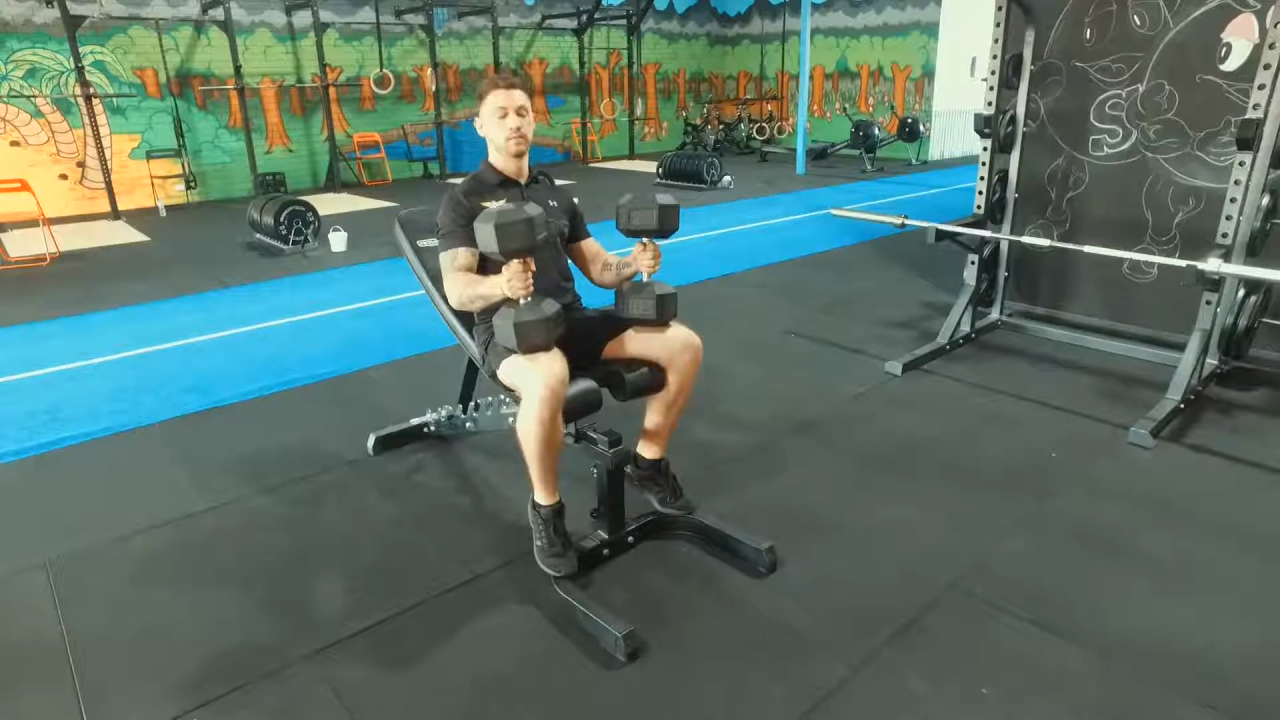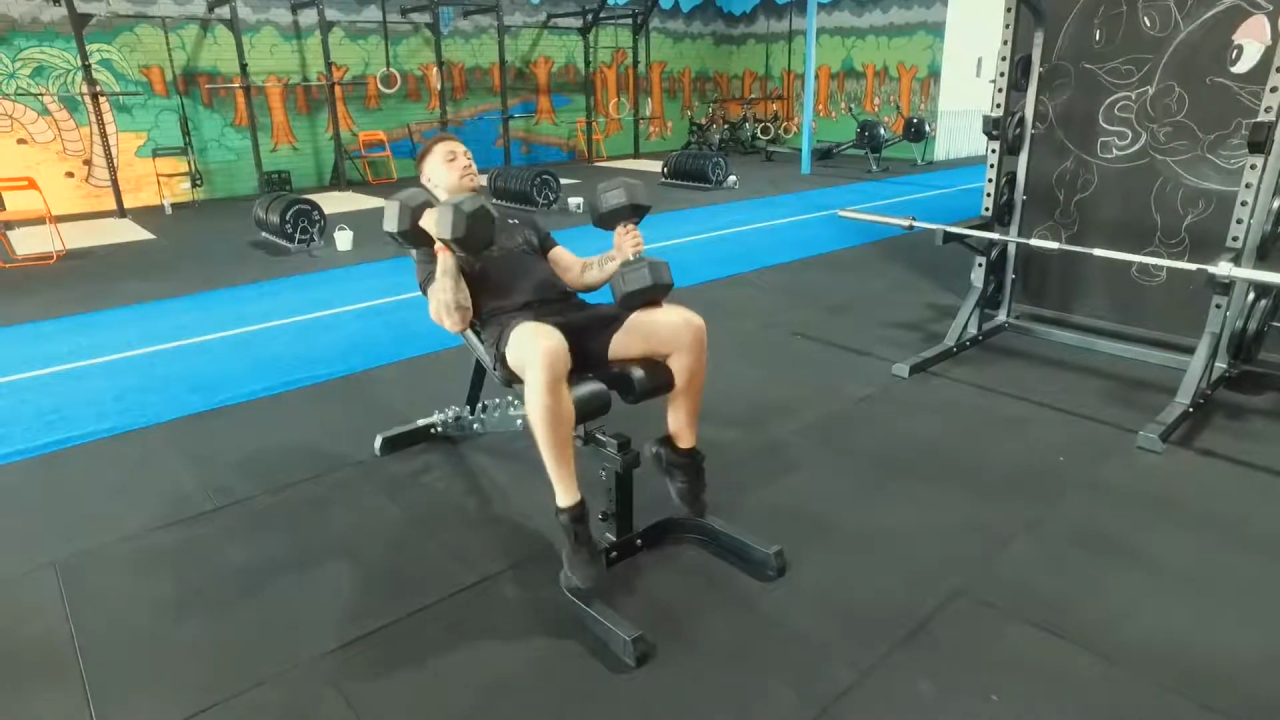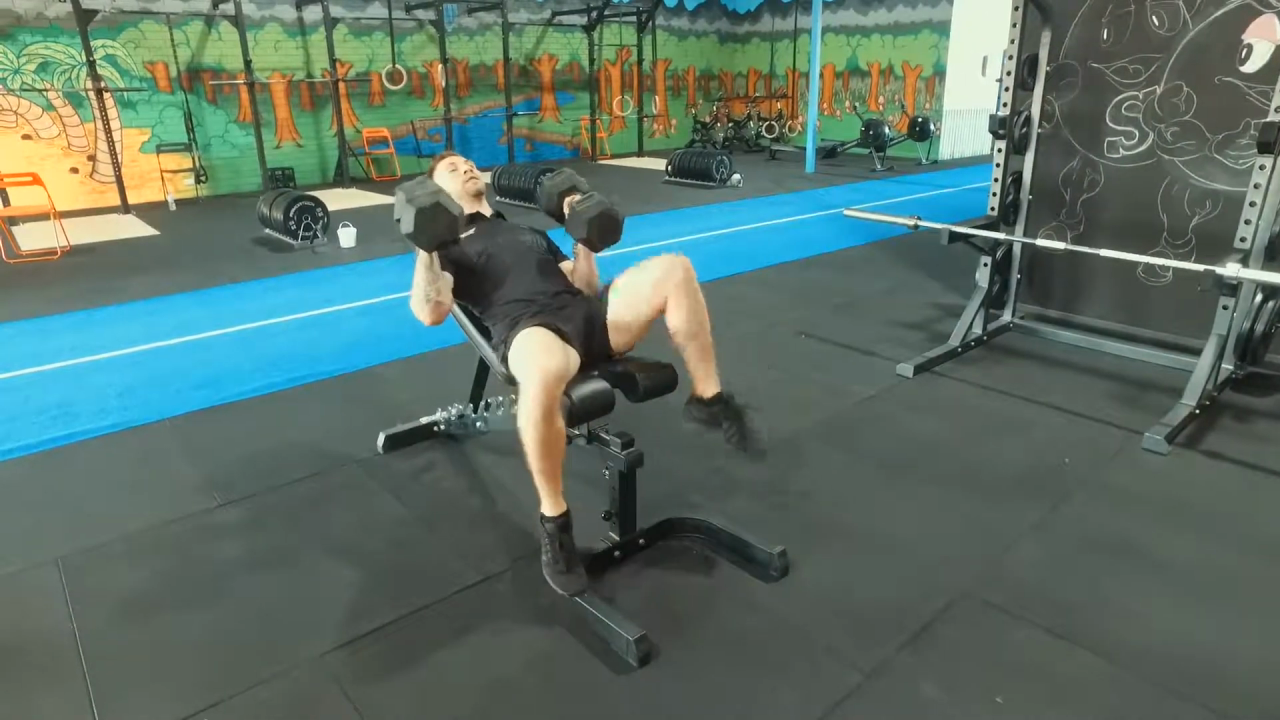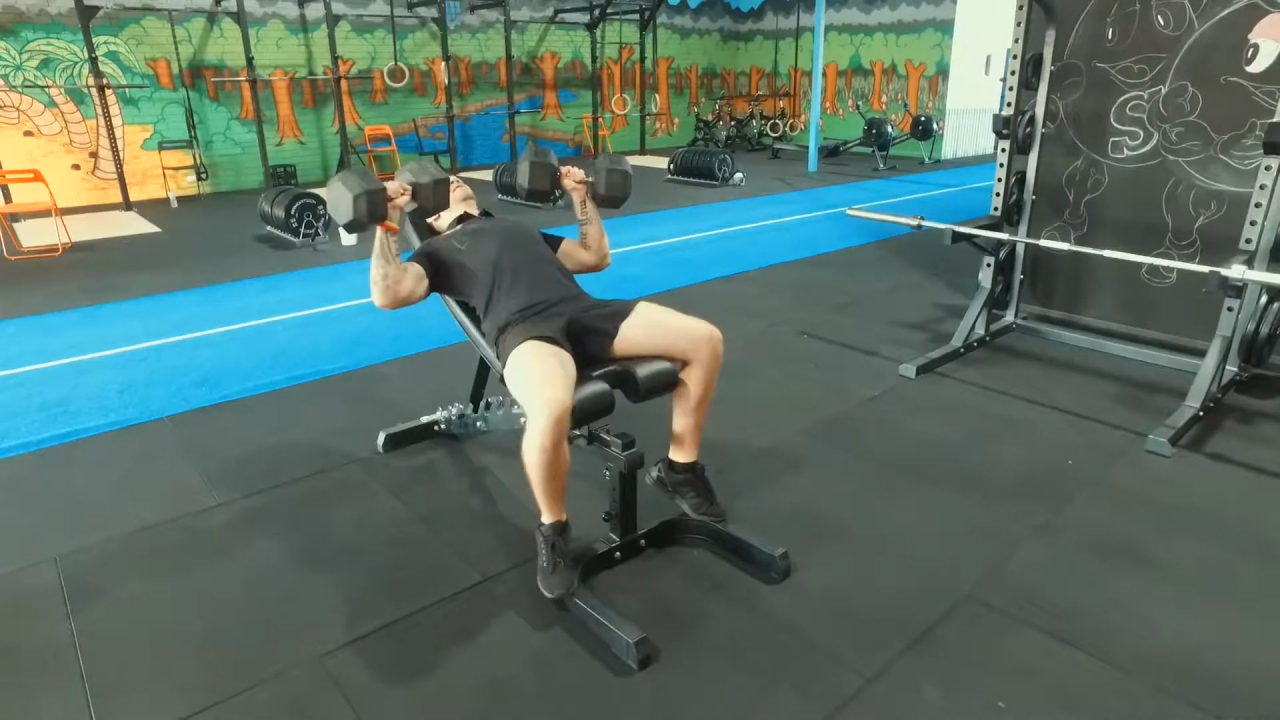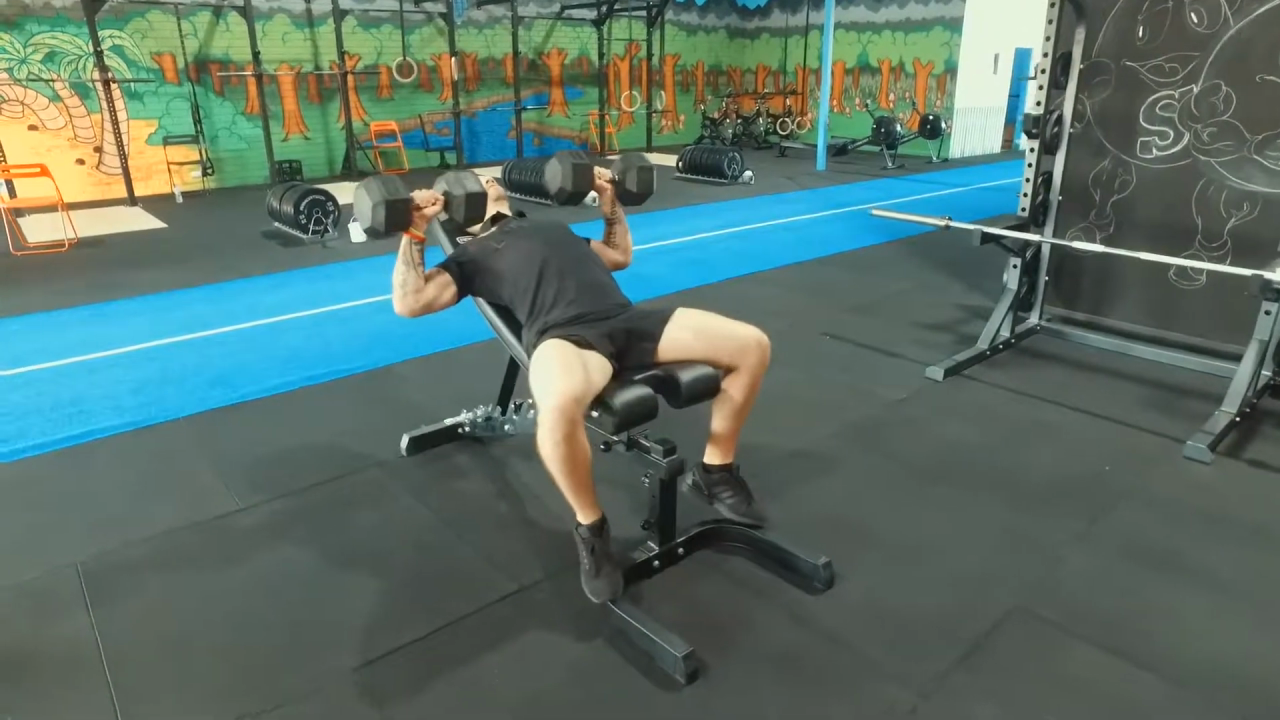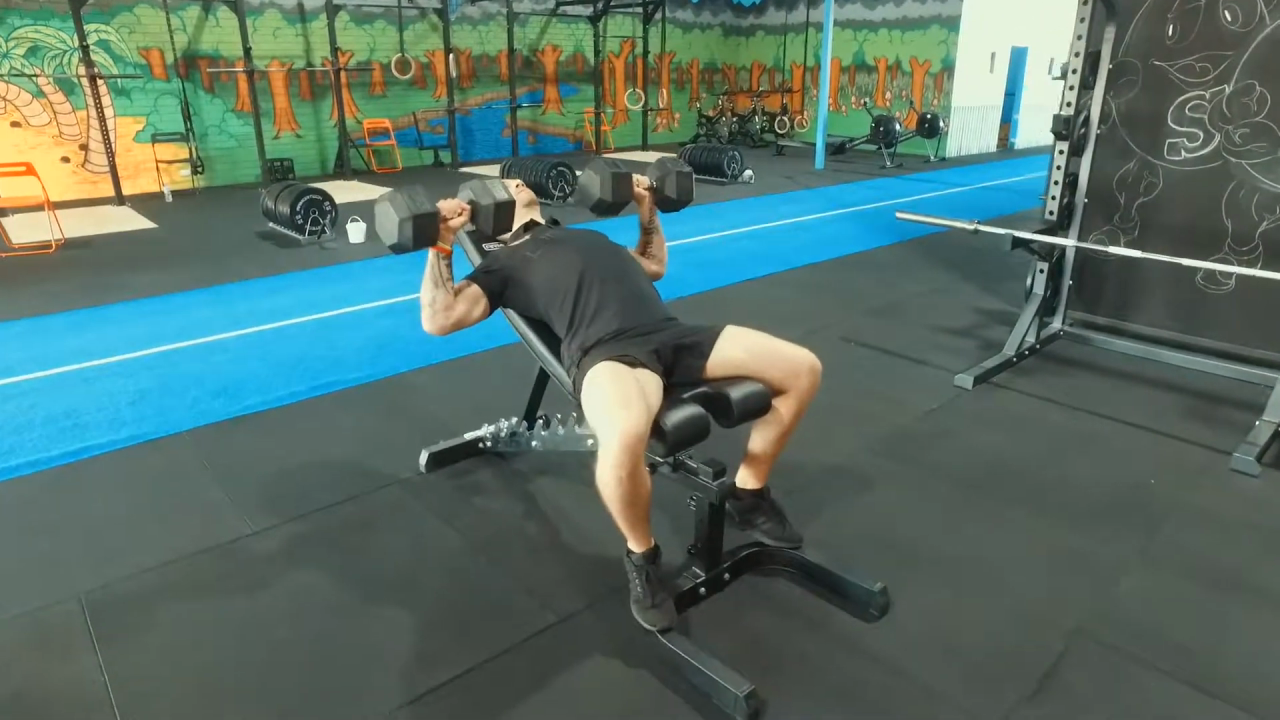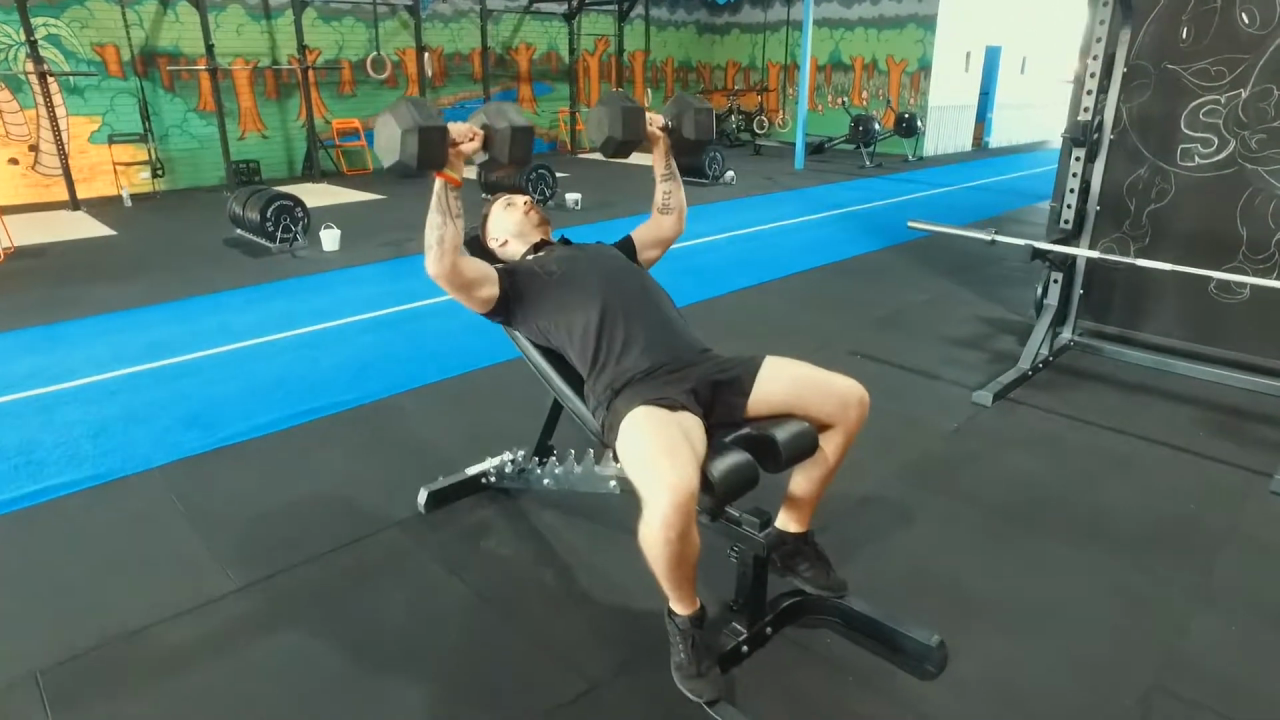
dt=0.7s
person 1, frame 1
left shoulder: (556, 195)
right shoulder: (464, 199)
left elbow: (599, 269)
right elbow: (457, 290)
left wrist: (636, 264)
right wrist: (502, 285)
left hip: (573, 319)
left knee: (685, 346)
right knee: (548, 379)
left ankle: (648, 464)
right ankle: (546, 509)
person 1, frame 2
left shoulder: (519, 221)
right shoulder: (435, 249)
left elbow: (576, 274)
right elbow: (455, 320)
left wrist: (618, 255)
right wrist: (443, 250)
left hip: (576, 318)
right hip: (519, 336)
left knee: (688, 329)
right knee: (546, 351)
left ankle: (679, 453)
right ankle: (571, 513)
person 1, frame 3
left shoulder: (531, 231)
right shoulder: (449, 249)
left elbow: (585, 287)
right elbow: (431, 312)
left hip: (587, 316)
right hip: (531, 330)
left knee: (672, 269)
right knee: (544, 378)
left ankle: (710, 402)
right ankle: (554, 519)
person 1, frame 4
left shoulder: (523, 229)
right shoulder: (437, 250)
left elbow: (596, 258)
right elbow: (388, 295)
left wrist: (581, 198)
right wrist: (387, 221)
left hip: (586, 311)
right hip: (525, 328)
left knee: (705, 341)
right knee: (551, 412)
left ankle: (680, 468)
right ankle: (552, 529)
person 1, frame 5
left shoulder: (551, 226)
right shoulder: (472, 253)
left elbow: (620, 256)
right elbow: (409, 303)
left wrist: (609, 200)
right wrist: (416, 229)
left hip: (628, 319)
right hip: (563, 334)
left knee: (752, 346)
right knee: (560, 405)
left ankle: (716, 470)
right ankle: (589, 527)
person 1, frame 6
left shoulder: (585, 236)
right shoulder: (504, 262)
left elbow: (654, 267)
right elbow: (438, 319)
left wrist: (647, 210)
right wrist: (442, 242)
left hip: (673, 333)
right hip: (606, 349)
left knee: (803, 370)
right knee: (624, 439)
left ankle: (748, 494)
right ankle: (641, 556)
person 1, frame 7
left shoulder: (604, 253)
right shoulder: (510, 283)
left elbow: (670, 222)
right elbow: (445, 268)
left wrist: (661, 153)
right wrist: (450, 174)
left hip: (705, 368)
right hip: (636, 392)
left knee: (849, 401)
right knee: (674, 497)
left ankle: (789, 537)
right ankle: (686, 618)
